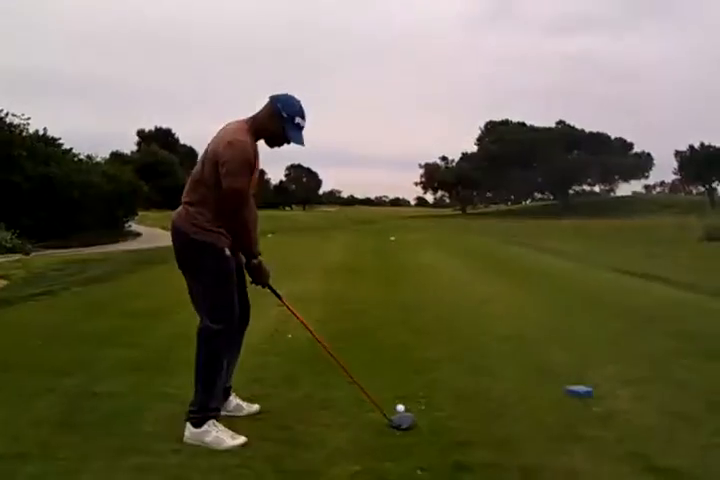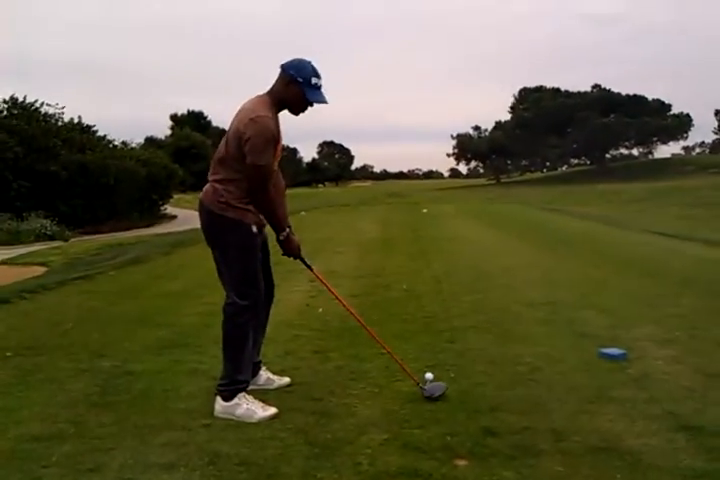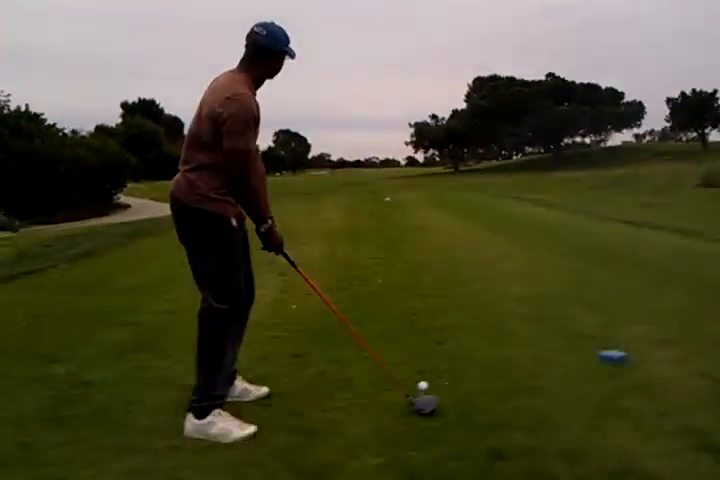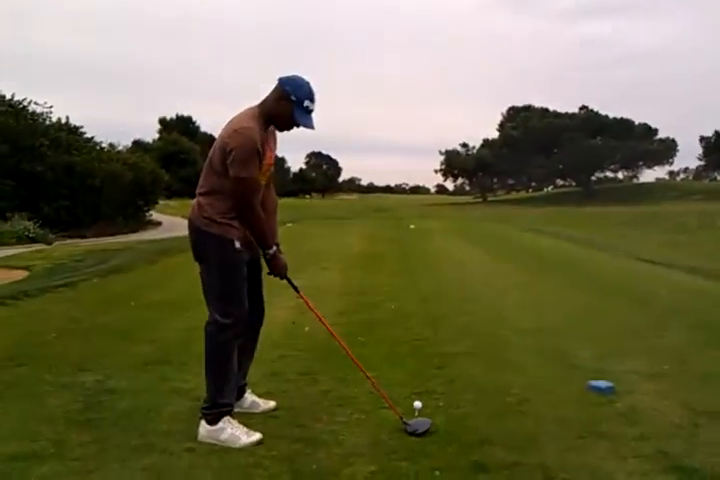
dt=1s
person 1, frame 1
left shoulder: (243, 137)
right shoulder: (238, 146)
left elbow: (241, 206)
right elbow: (234, 214)
left wrist: (250, 255)
right wrist: (254, 260)
left hip: (216, 237)
right hip: (200, 237)
left knee: (236, 316)
right knee: (218, 323)
left ankle: (220, 395)
right ankle: (199, 421)
person 1, frame 2
left shoulder: (264, 112)
right shoulder: (262, 123)
left elbow: (268, 179)
right elbow: (261, 187)
left wrist: (283, 228)
right wrist: (284, 233)
left hip: (240, 213)
right hip: (228, 215)
left knee: (261, 293)
right knee: (245, 299)
left ankle: (249, 369)
right ankle: (229, 395)
person 1, frame 3
left shoulder: (233, 86)
right shoulder: (239, 101)
left elbow: (246, 164)
right elbow: (239, 177)
left wrist: (263, 217)
right wrist: (265, 225)
left hip: (218, 204)
right hip: (205, 208)
left knee: (240, 296)
right knee: (222, 303)
left ankle: (223, 380)
right ankle: (202, 412)
person 1, frame 4
left shoulder: (267, 131)
right shoulder: (245, 135)
left elbow: (266, 191)
right elbow: (247, 204)
left wrist: (272, 245)
right wrist: (271, 251)
left hip: (240, 232)
right hip: (217, 231)
left knee: (251, 315)
right knee: (229, 319)
left ankle: (235, 392)
right ankle: (214, 419)
